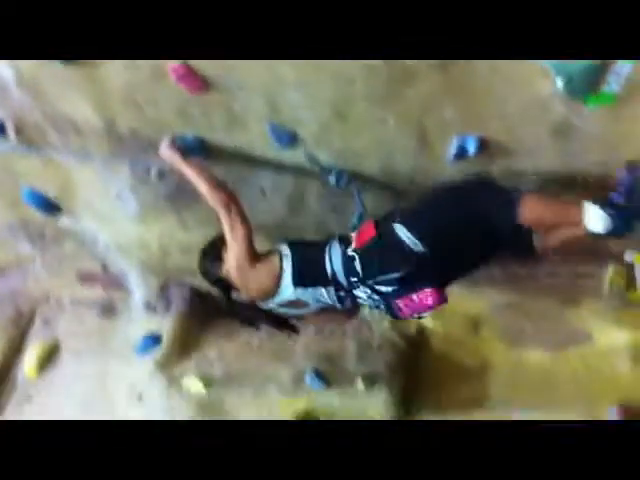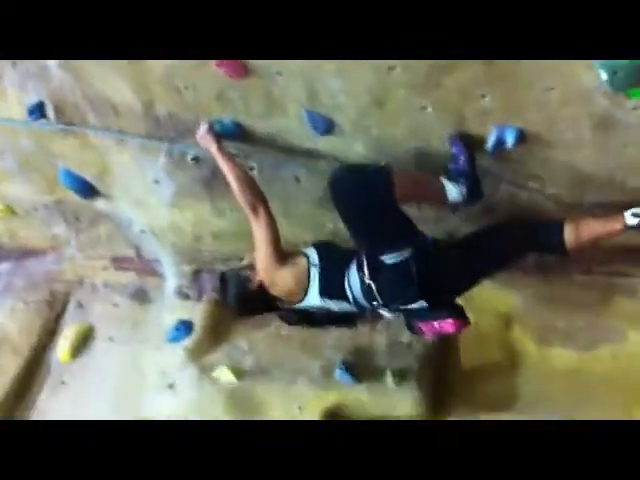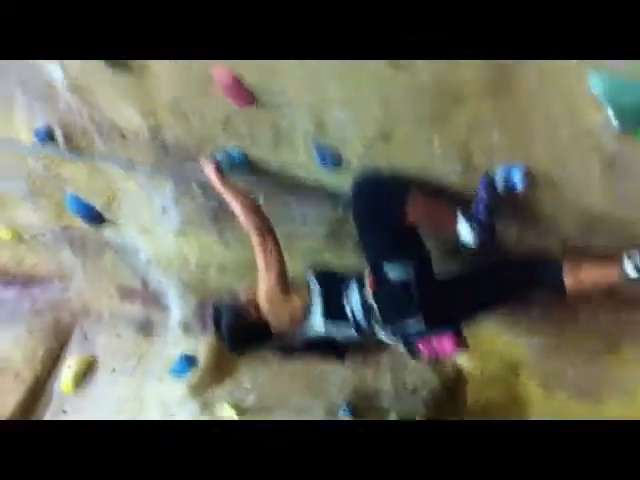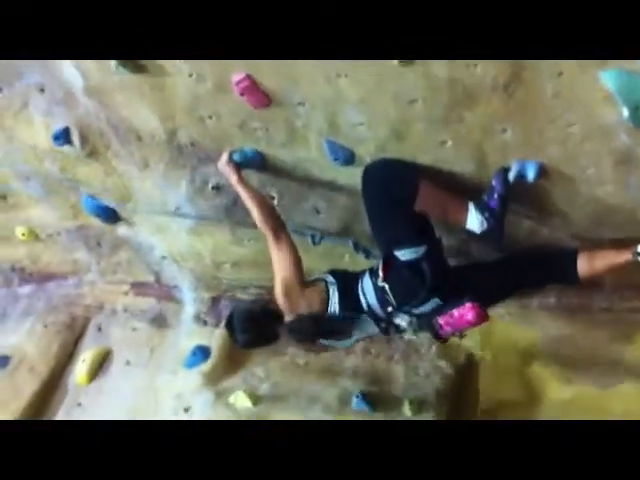
dt=0.7s
person 1, frame 1
left shoulder: (263, 294)
right shoulder: (249, 273)
right elbow: (228, 207)
right wrist: (181, 160)
left hip: (379, 288)
right hip: (379, 259)
left knee: (495, 231)
right knee: (477, 196)
left ankle: (595, 223)
person 1, frame 2
left shoulder: (291, 295)
right shoulder: (276, 276)
right elbow: (255, 205)
right wrist: (215, 148)
left hip: (400, 289)
right hip: (398, 276)
left knee: (523, 231)
right knee: (349, 180)
right ankle: (453, 187)
person 1, frame 3
left shoulder: (284, 321)
right shoulder: (276, 308)
right elbow: (261, 231)
right wrist: (219, 182)
left hip: (415, 324)
right hip: (411, 300)
left knee: (531, 270)
right knee: (371, 189)
right ankle: (465, 229)
person 1, frame 4
left shoulder: (310, 331)
right shoulder: (290, 296)
right elbow: (275, 231)
right wrist: (236, 178)
left hip: (411, 299)
right hip: (410, 280)
right knee: (381, 175)
right ankle: (478, 219)
